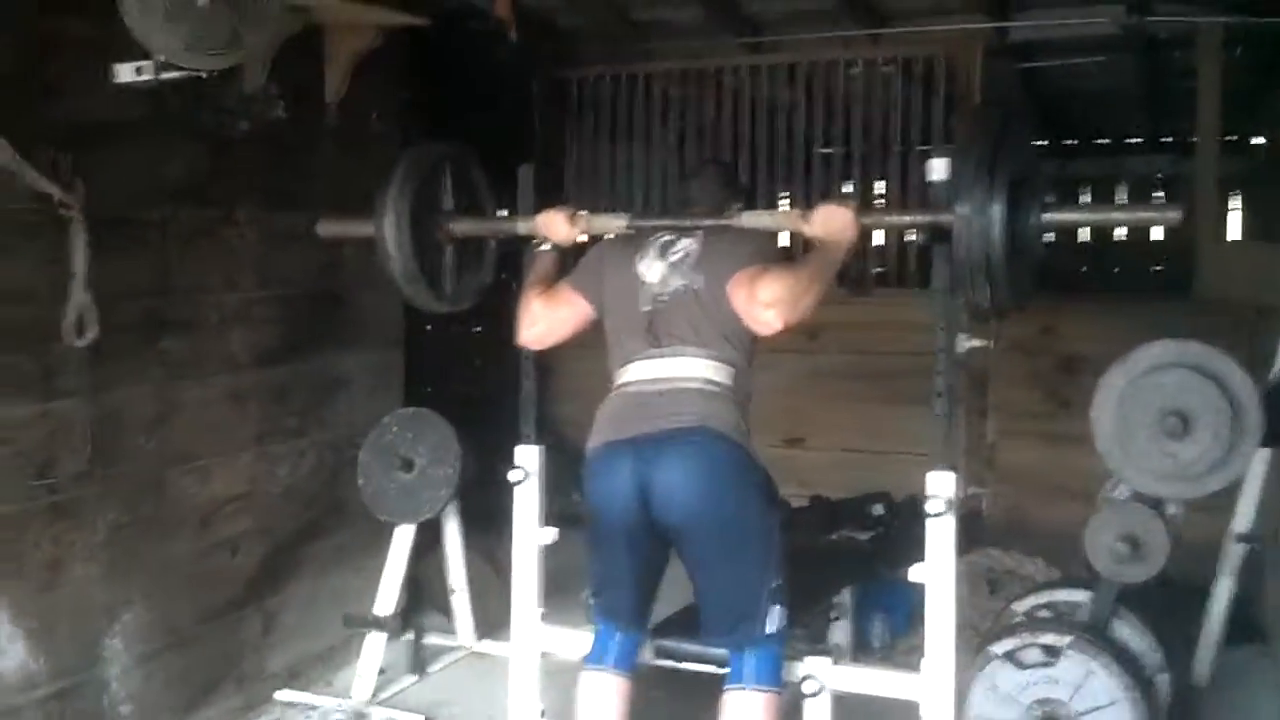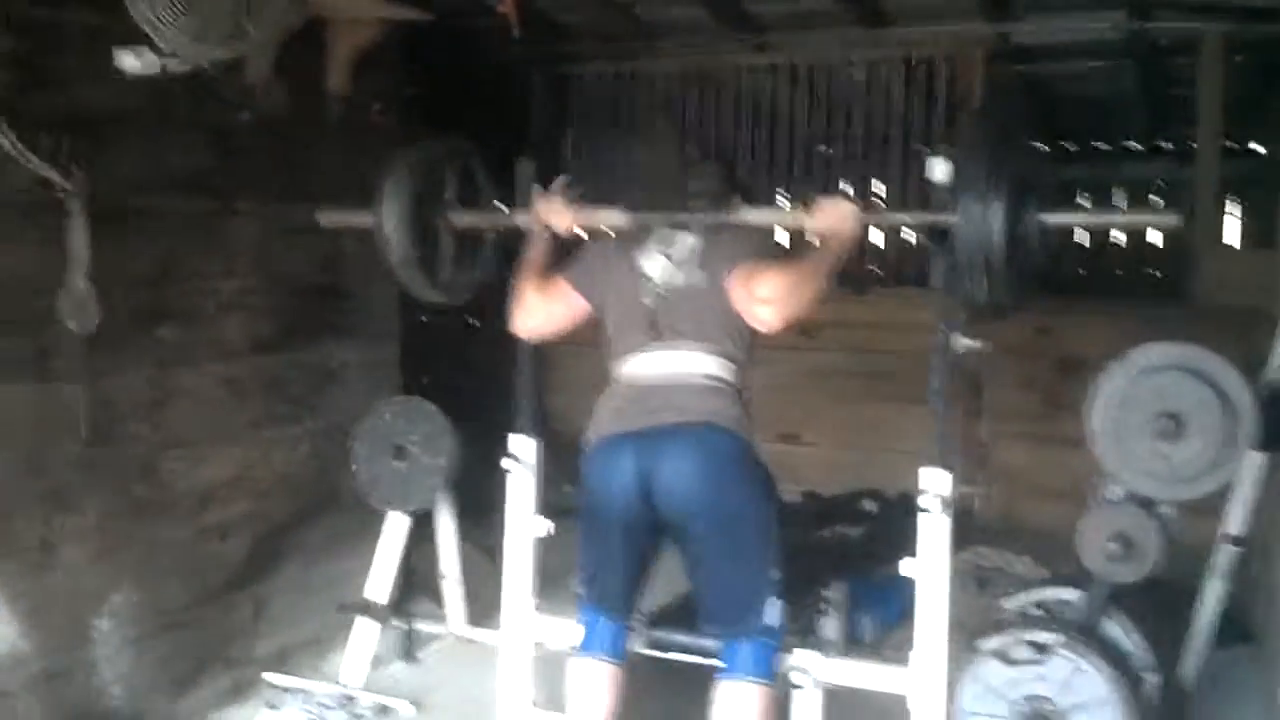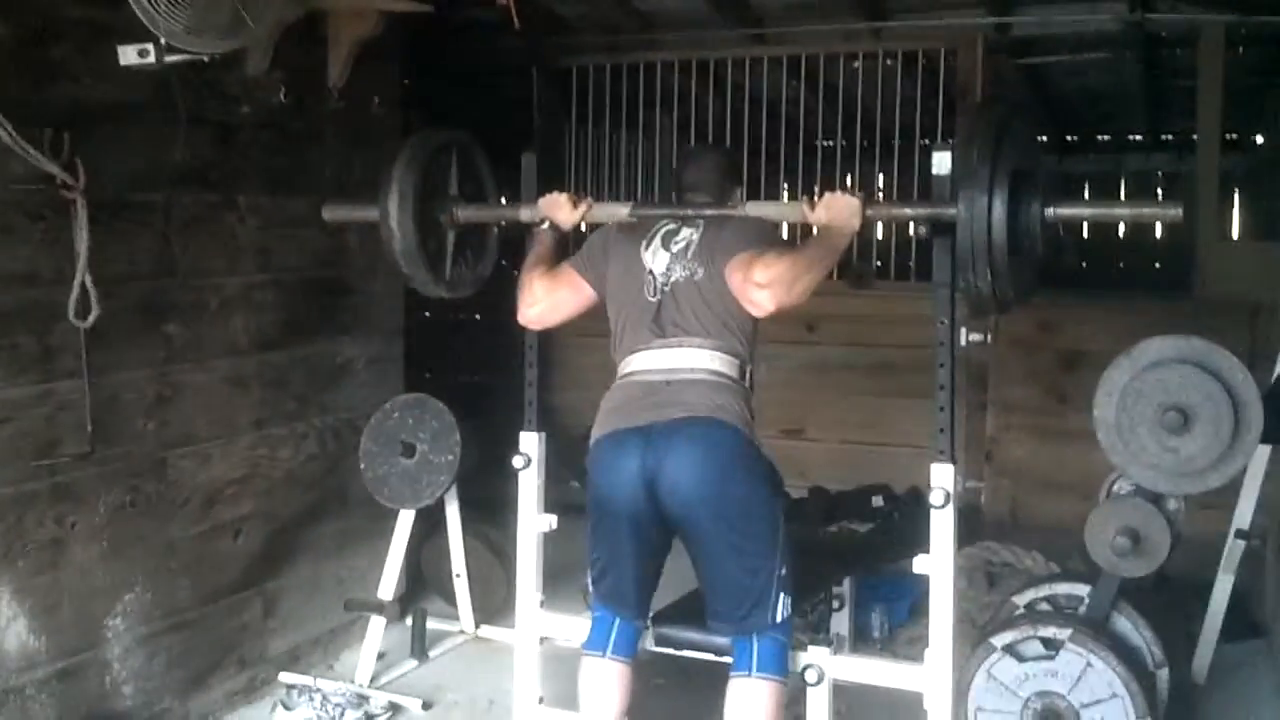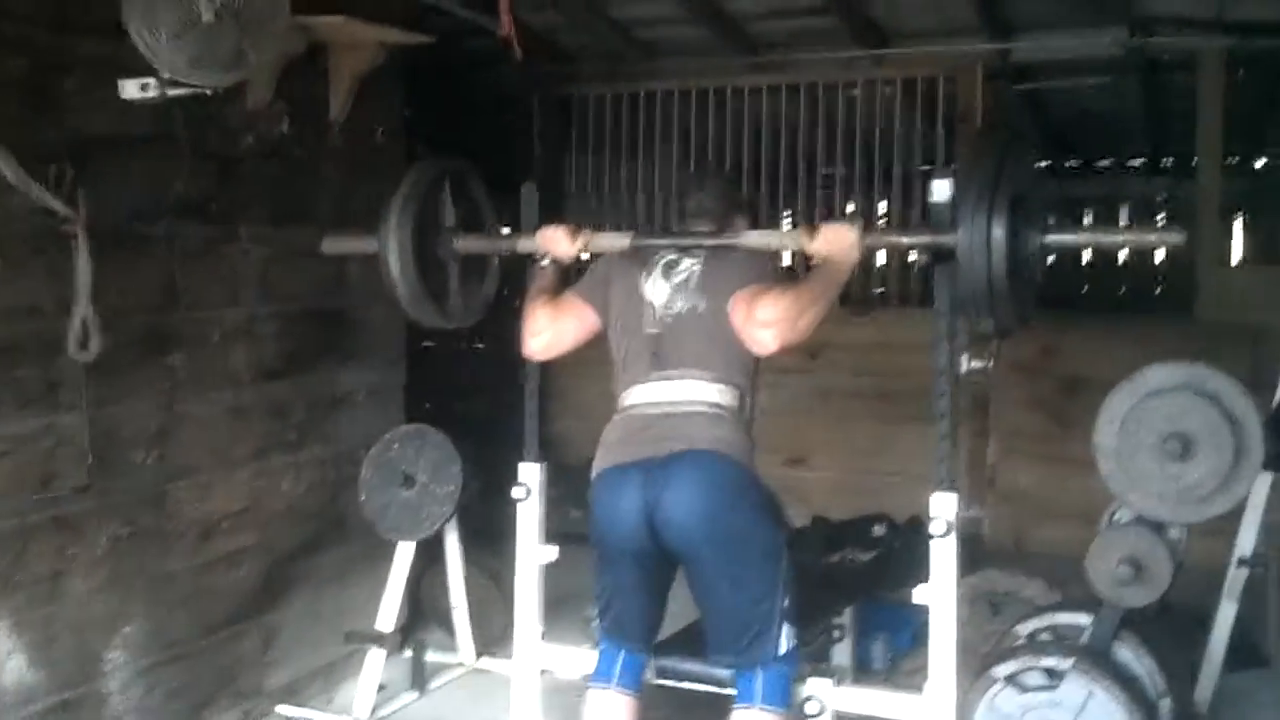
dt=0.4s
person 1, frame 1
left shoulder: (615, 253)
right shoulder: (742, 244)
left elbow: (533, 328)
right elbow: (769, 309)
left wrist: (549, 245)
right wrist: (831, 244)
left hip: (611, 455)
right hip: (703, 454)
left knee: (615, 629)
right knee: (755, 640)
person 1, frame 2
left shoulder: (613, 248)
right shoulder: (742, 242)
left elbow: (528, 319)
right elbow: (769, 306)
left wrist: (543, 233)
right wrist: (834, 239)
left hip: (612, 447)
right hip: (706, 448)
left knee: (602, 616)
right knee: (750, 631)
person 1, frame 3
left shoulder: (618, 239)
right shoulder: (744, 231)
left elbow: (534, 307)
right elbow: (765, 289)
left wrist: (549, 227)
right wrist: (835, 230)
left hip: (616, 443)
right hip: (709, 442)
left knee: (613, 615)
right knee: (758, 628)
person 1, frame 4
left shoulder: (620, 268)
right shoulder: (744, 263)
left elbow: (538, 339)
right elbow: (768, 329)
left wrist: (551, 260)
right wrist: (836, 261)
left hip: (617, 476)
right hip: (710, 475)
left knee: (620, 646)
right knee: (764, 659)
